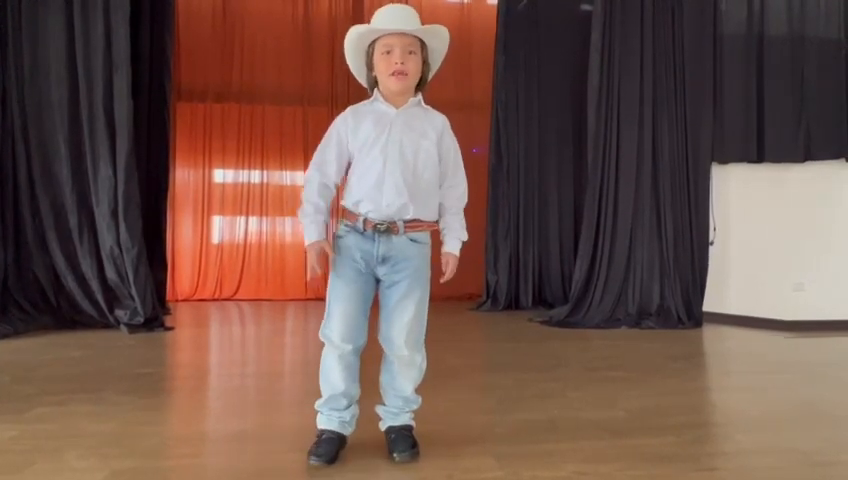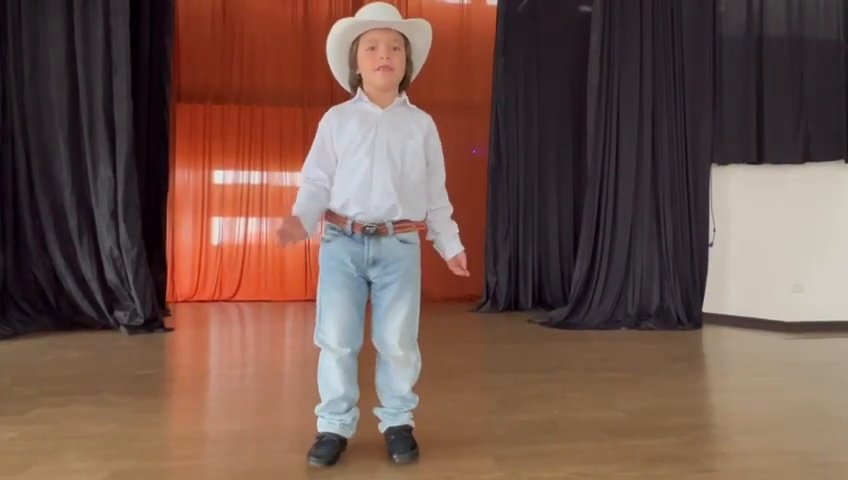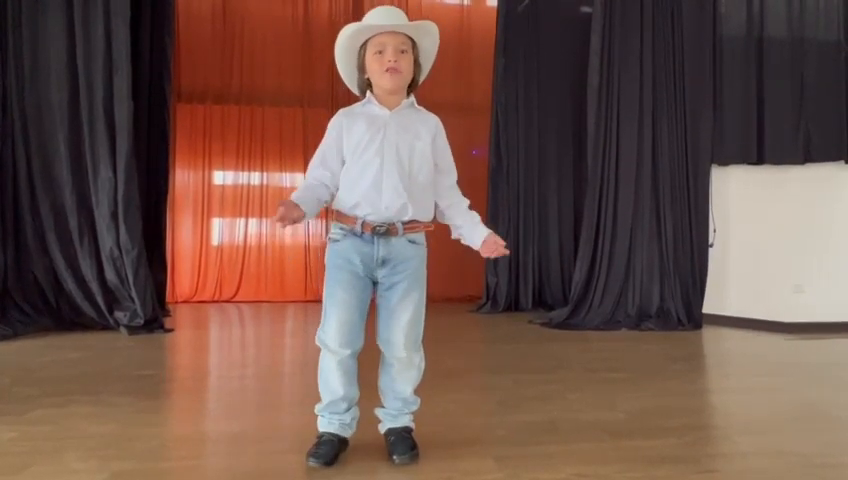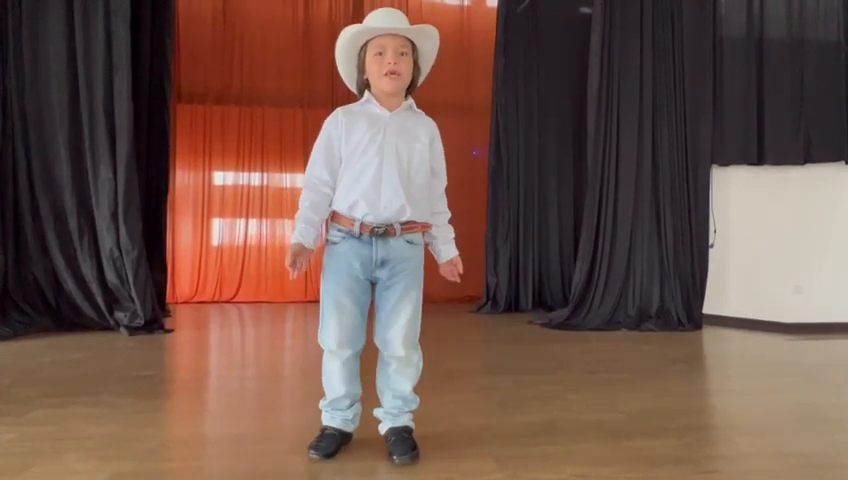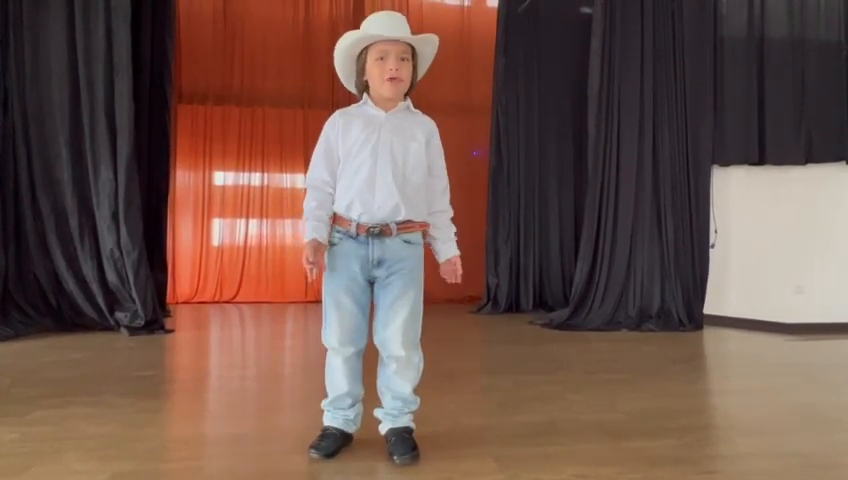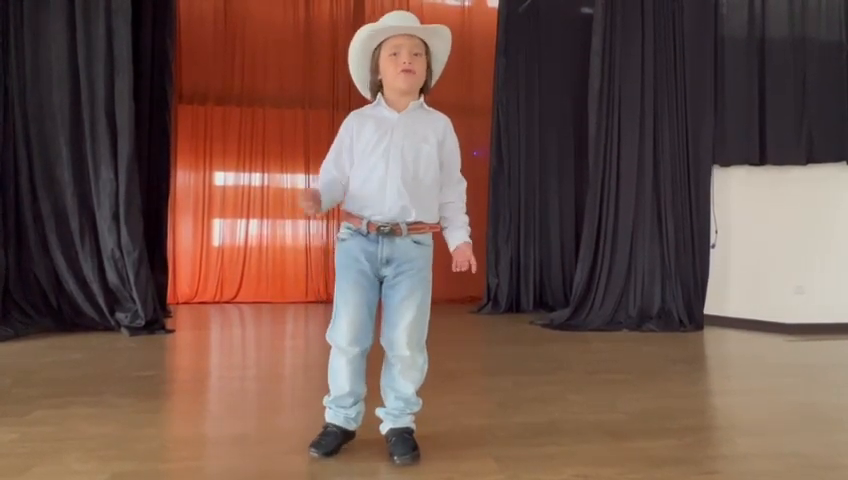
dt=0.4s
person 1, frame 1
left shoulder: (436, 124)
right shoulder: (352, 120)
left elbow: (452, 189)
right elbow: (320, 179)
left wrist: (451, 242)
right wrist: (314, 233)
left hip: (410, 244)
right hip: (354, 239)
left knee: (405, 341)
right knee: (341, 335)
left ankle: (399, 422)
right ankle: (334, 425)
person 1, frame 2
left shoulder: (421, 124)
right shoulder: (337, 120)
left elbow: (435, 193)
right elbow: (317, 183)
left wrist: (451, 245)
right wrist: (301, 220)
left hip: (399, 246)
right hip: (342, 242)
left knee: (399, 342)
right knee: (337, 340)
left ankle: (398, 424)
right ankle: (335, 426)
person 1, frame 3
left shoulder: (429, 125)
right shoulder: (345, 122)
left elbow: (445, 191)
right elbow: (321, 181)
left wrist: (477, 233)
right wrist: (298, 205)
left hip: (406, 246)
right hip: (349, 241)
left knee: (402, 344)
right knee: (337, 339)
left ankle: (398, 424)
right ankle: (334, 427)
person 1, frame 4
left shoulder: (425, 128)
right shoulder: (342, 122)
left elbow: (435, 196)
right elbow: (318, 186)
left wrist: (445, 249)
right wrist: (304, 239)
left hip: (404, 247)
right hip: (347, 243)
left knee: (400, 342)
right knee: (339, 340)
left ankle: (397, 424)
right ankle: (338, 422)
person 1, frame 5
left shoulder: (423, 128)
right shoulder: (341, 123)
left elbow: (437, 195)
right elbow: (319, 185)
left wrist: (447, 248)
right wrist: (314, 236)
left hip: (403, 245)
right hip: (347, 243)
left knee: (401, 342)
right knee: (342, 338)
left ankle: (398, 424)
right ankle: (340, 422)
person 1, frame 6
left shoulder: (439, 126)
right shoulder: (357, 122)
left elbow: (451, 189)
right elbow: (335, 175)
left wrist: (459, 237)
right wrist: (319, 196)
left hip: (412, 245)
right hip: (357, 241)
left knee: (406, 342)
right knee: (347, 336)
left ankle: (399, 424)
right ankle: (341, 420)
